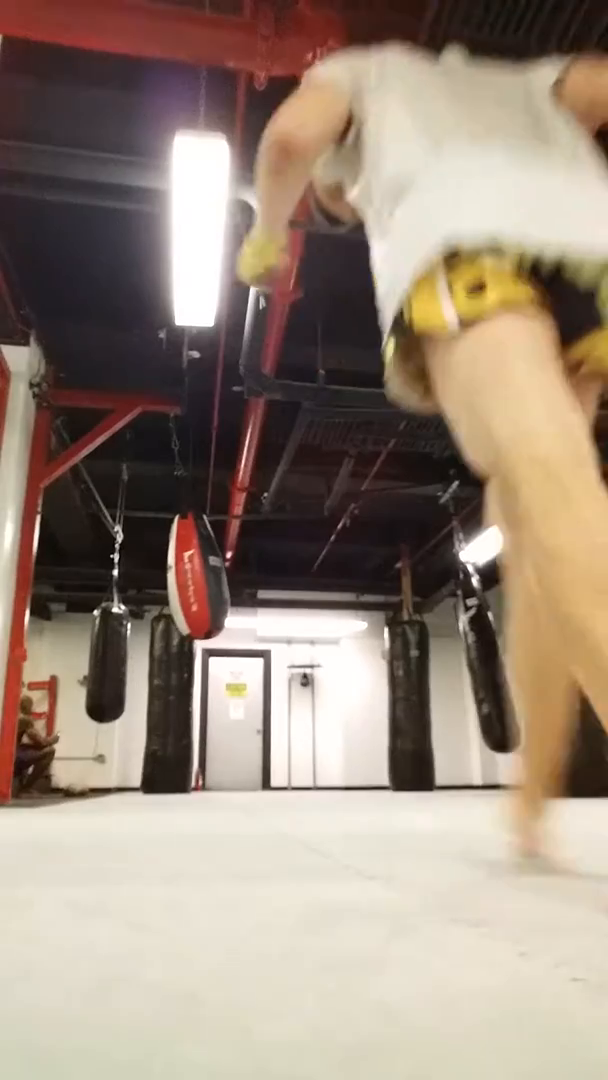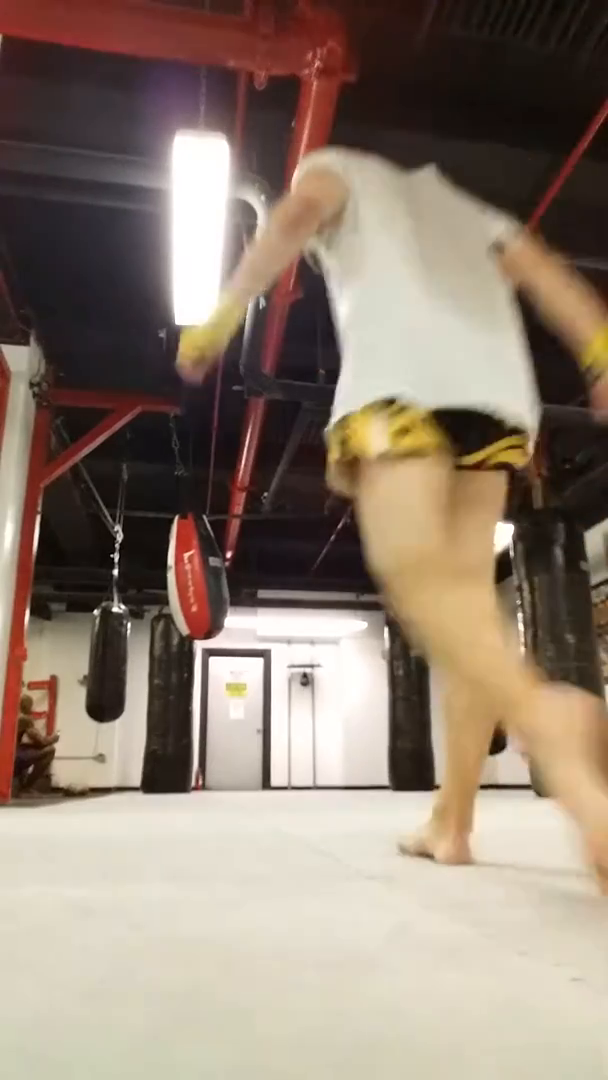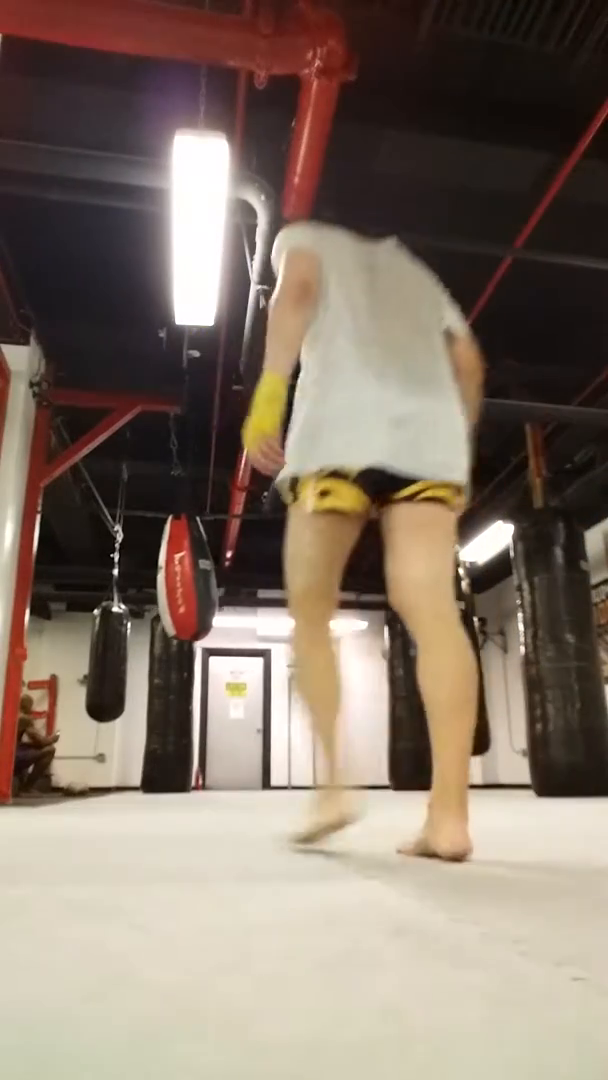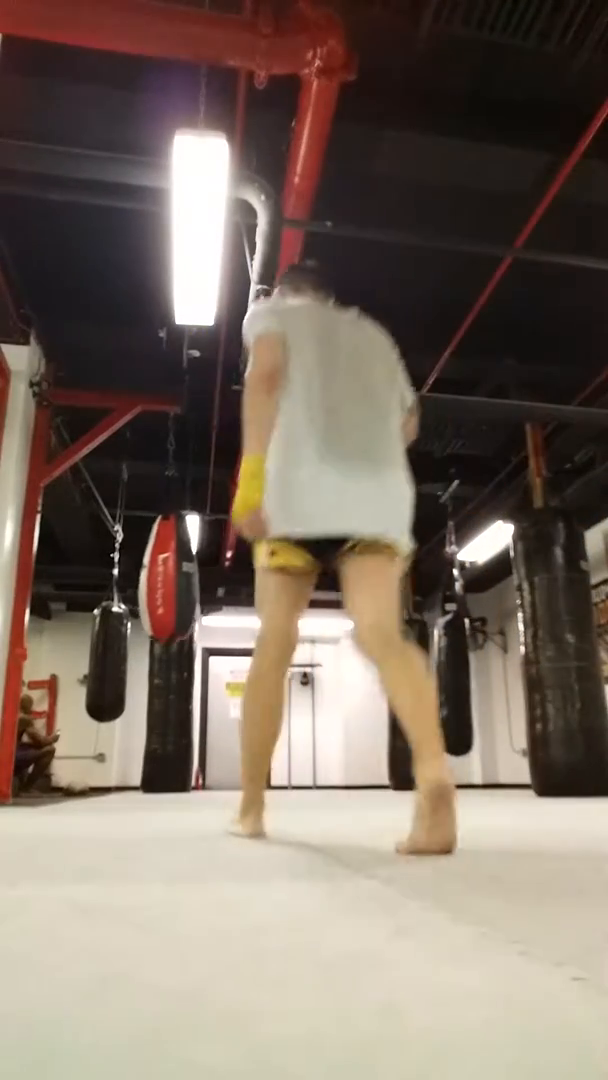
dt=0.2s
person 1, frame 1
left shoulder: (357, 75)
right shoulder: (505, 81)
left elbow: (287, 141)
left wrist: (261, 247)
left hip: (460, 234)
right knee: (528, 514)
person 1, frame 2
left shoulder: (334, 168)
right shoulder: (459, 203)
left elbow: (299, 210)
right elbow: (542, 270)
left wrist: (226, 312)
left hip: (402, 368)
right hip: (497, 374)
left knee: (414, 576)
right knee: (466, 585)
left ankle: (545, 717)
right ankle: (452, 822)
person 1, frame 3
left shoulder: (304, 240)
right shoulder: (413, 270)
left elbow: (296, 295)
right elbow: (467, 364)
left wrist: (269, 392)
right wrist: (459, 440)
left hip: (343, 426)
right hip: (431, 432)
left knee: (310, 607)
right knee: (432, 610)
left ankle: (333, 780)
right ankle: (449, 812)
person 1, frame 4
left shoulder: (269, 310)
right shoulder: (373, 333)
left elbow: (264, 377)
right elbow: (407, 425)
left wrist: (251, 471)
left hip: (297, 492)
right hip: (377, 495)
left knee: (273, 650)
right knee: (384, 641)
left ankle: (252, 807)
right ankle: (433, 764)
